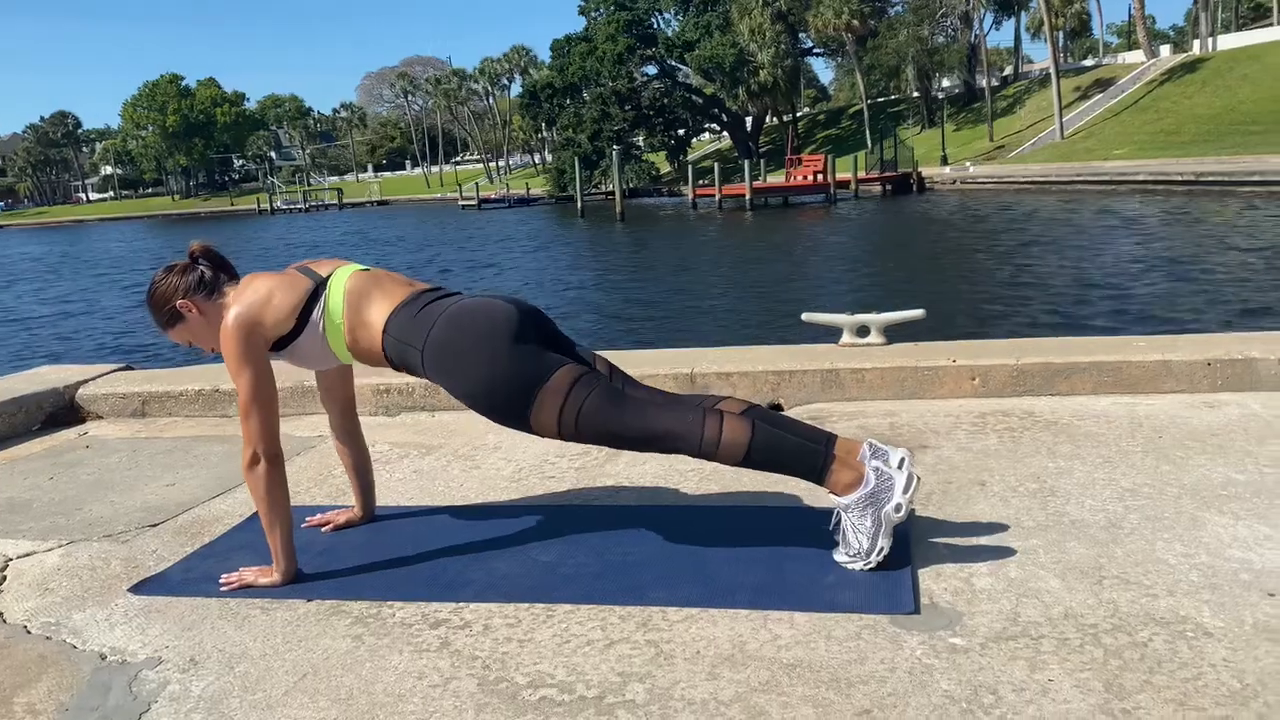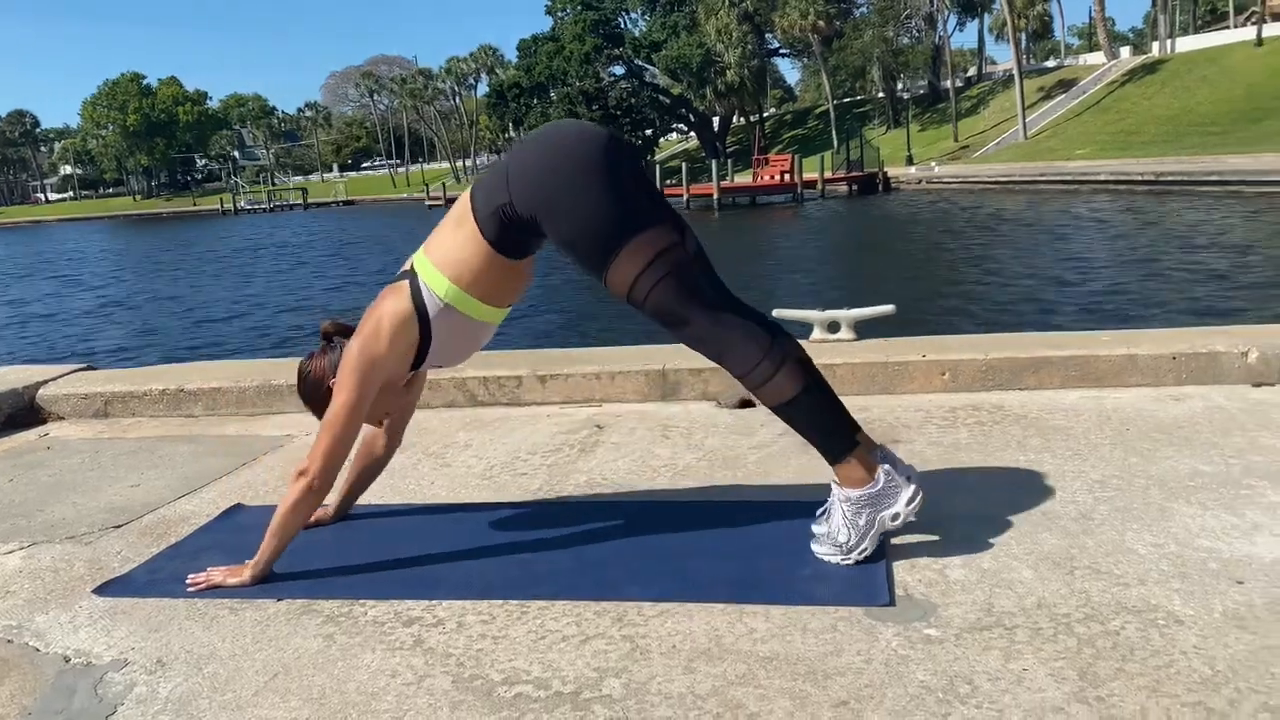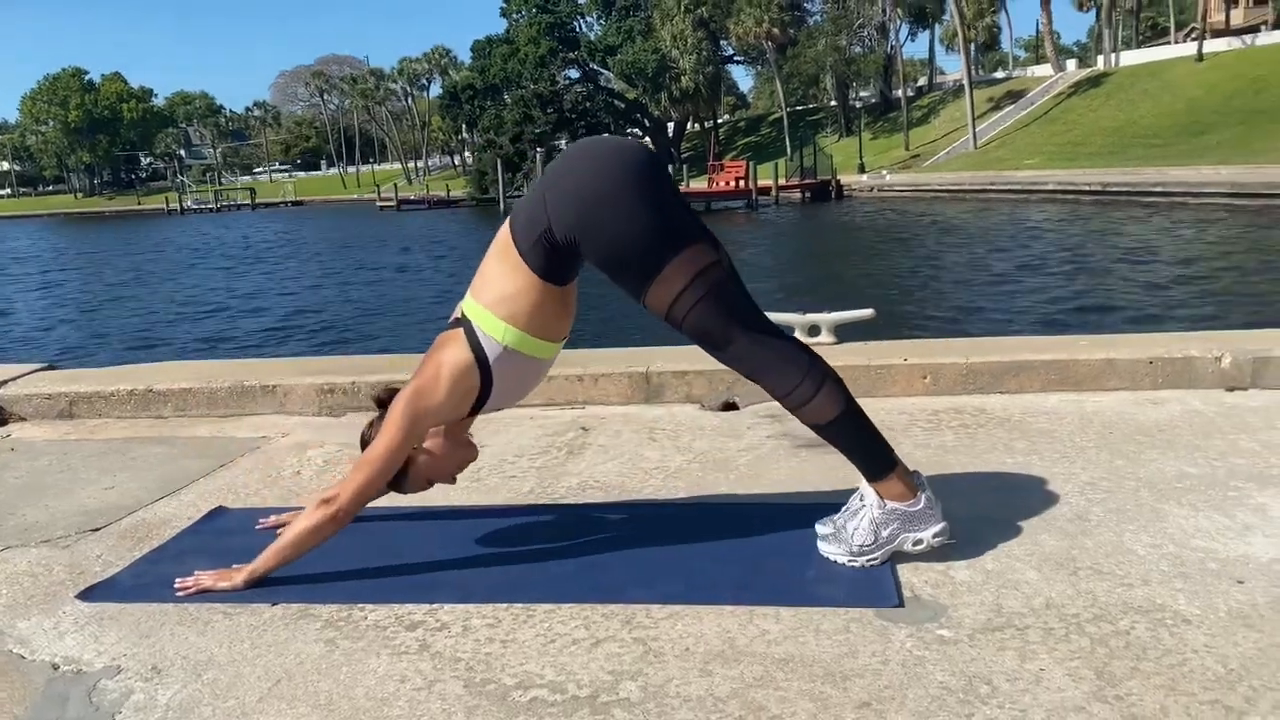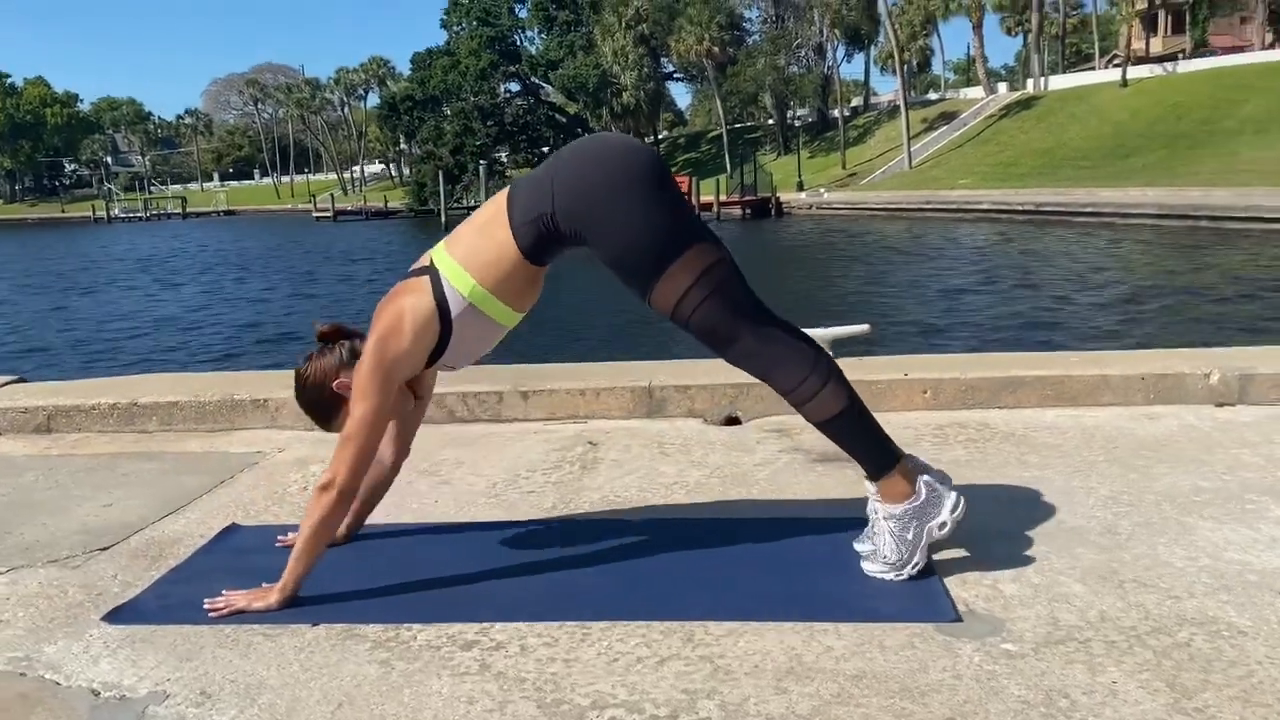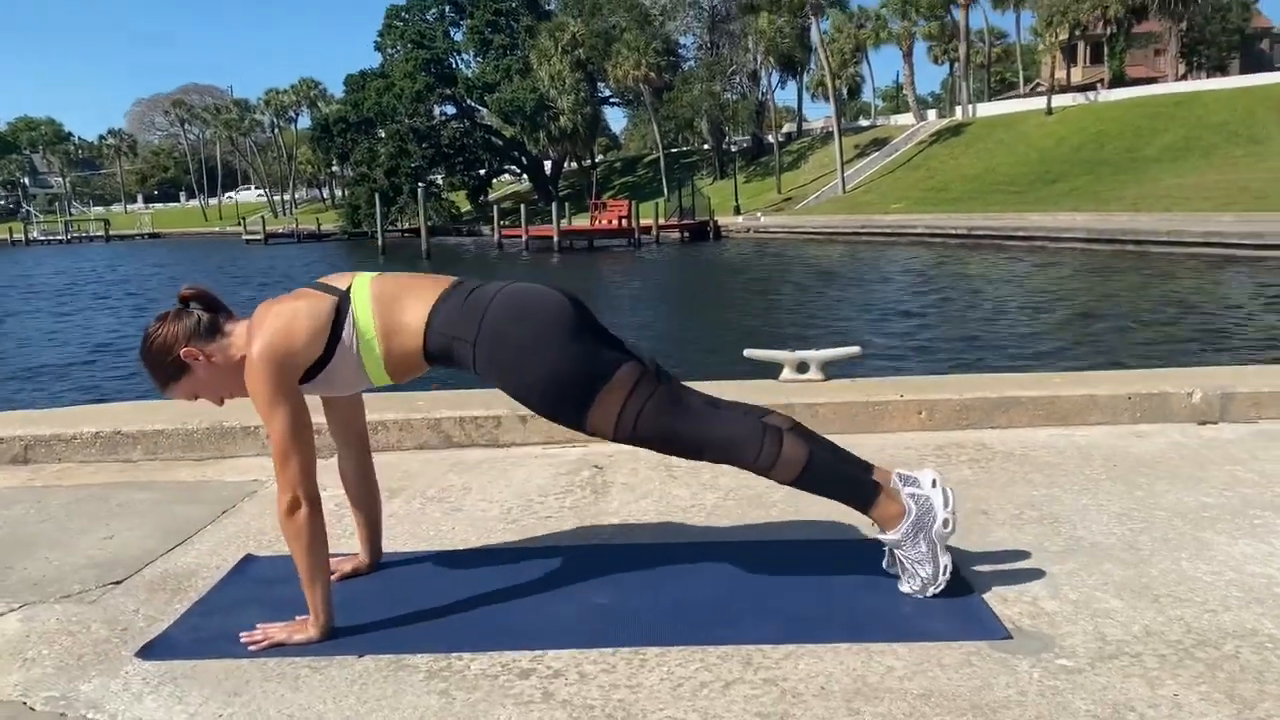
dt=0.7s
person 1, frame 1
left shoulder: (240, 316)
right shoulder: (292, 295)
left elbow: (261, 454)
right elbow: (342, 412)
left wrist: (280, 564)
right wrist: (363, 506)
left hip: (472, 345)
right hip: (484, 321)
left knee: (644, 422)
right knee: (646, 404)
left ankle: (854, 470)
right ankle: (853, 461)
person 1, frame 2
left shoulder: (373, 350)
right shoulder: (398, 341)
left elbow: (313, 470)
right elbow: (387, 437)
left wrist: (255, 567)
right wrist: (339, 510)
left hip: (559, 173)
right hip: (567, 163)
left knee: (703, 318)
right knee: (711, 310)
left ankle: (863, 476)
right ankle: (860, 460)
person 1, frame 3
left shoulder: (431, 398)
right shoulder: (446, 384)
left elbow: (341, 502)
left wrist: (246, 573)
right wrist: (316, 513)
left hip: (593, 194)
right hip: (600, 185)
left knee: (739, 338)
right knee: (741, 334)
left ankle: (901, 499)
right ankle: (887, 486)
person 1, frame 4
left shoulder: (387, 347)
right shoulder: (411, 339)
left elbow: (339, 478)
right elbow: (394, 447)
left wrist: (281, 590)
right wrist: (346, 526)
left hip: (595, 188)
right hip: (600, 177)
left knee: (744, 335)
right knee: (749, 329)
left ankle: (904, 491)
right ankle: (897, 480)
person 1, frame 5
left shoulder: (264, 351)
right shoulder: (302, 328)
left elbow: (296, 495)
right elbow: (351, 445)
left wrist: (315, 617)
right wrist: (369, 551)
left hip: (512, 333)
right hip: (522, 315)
left knee: (698, 428)
right knee: (696, 413)
left ankle: (897, 509)
right ankle: (898, 489)
